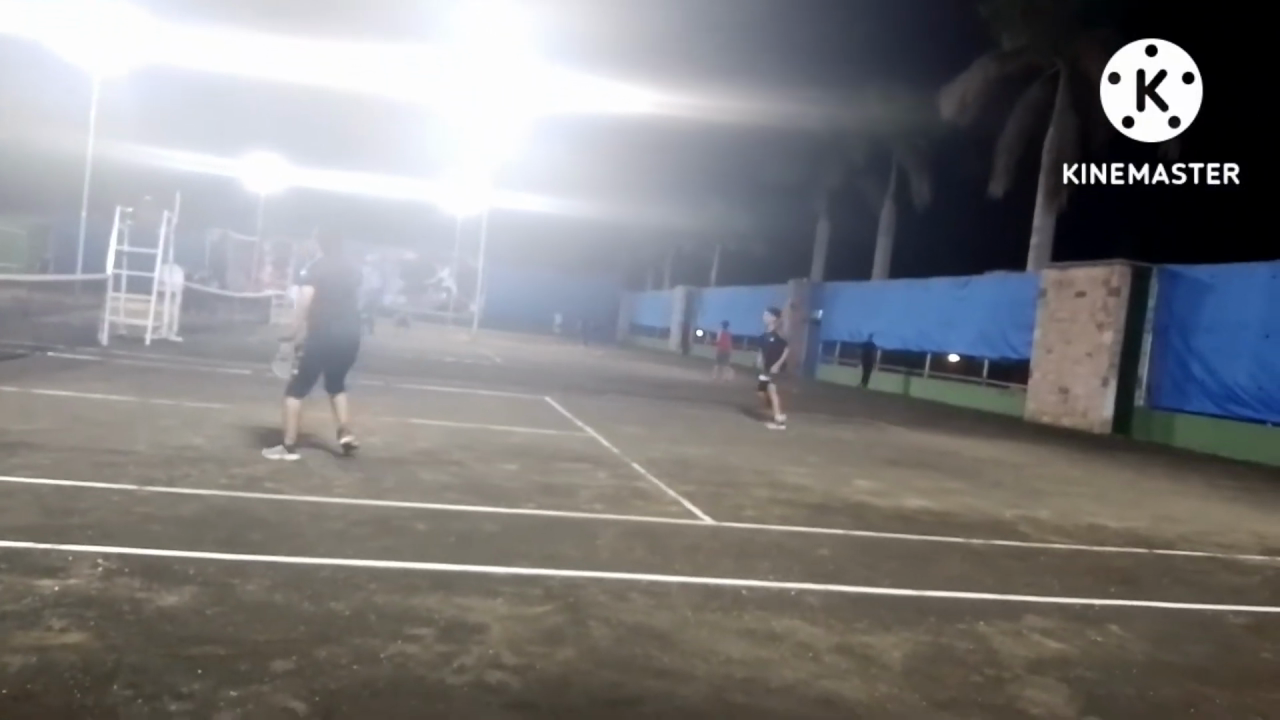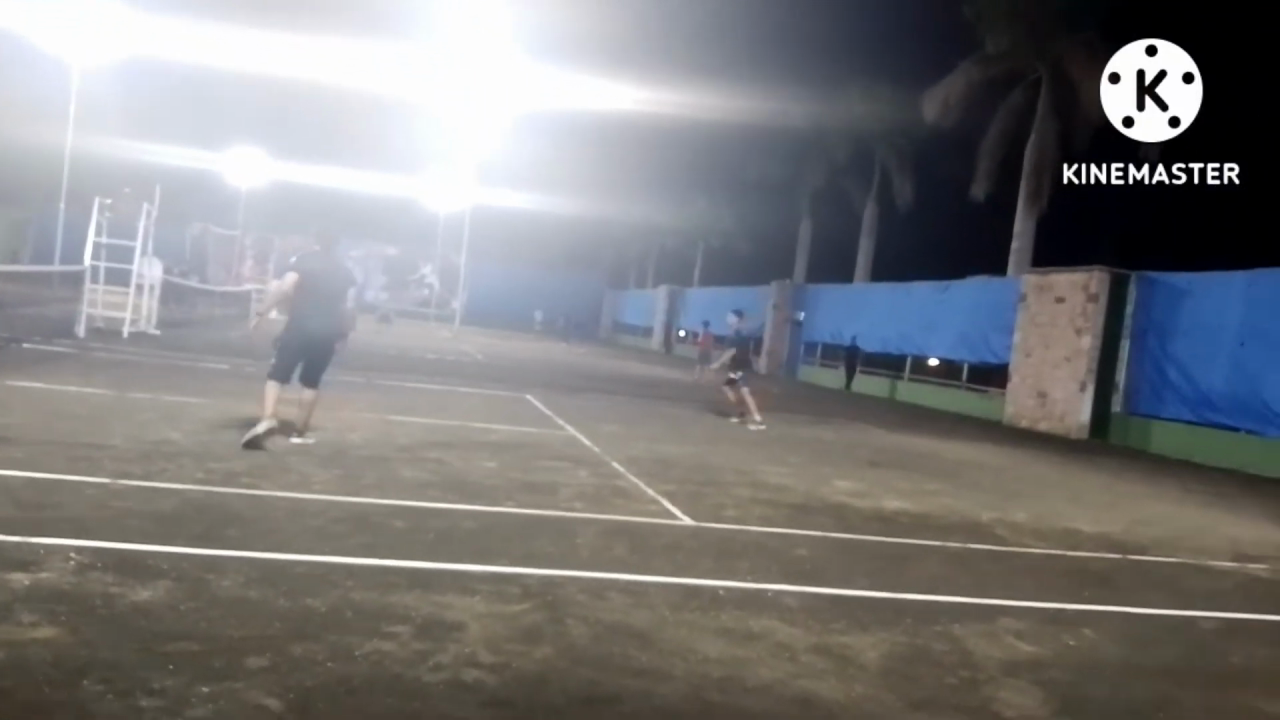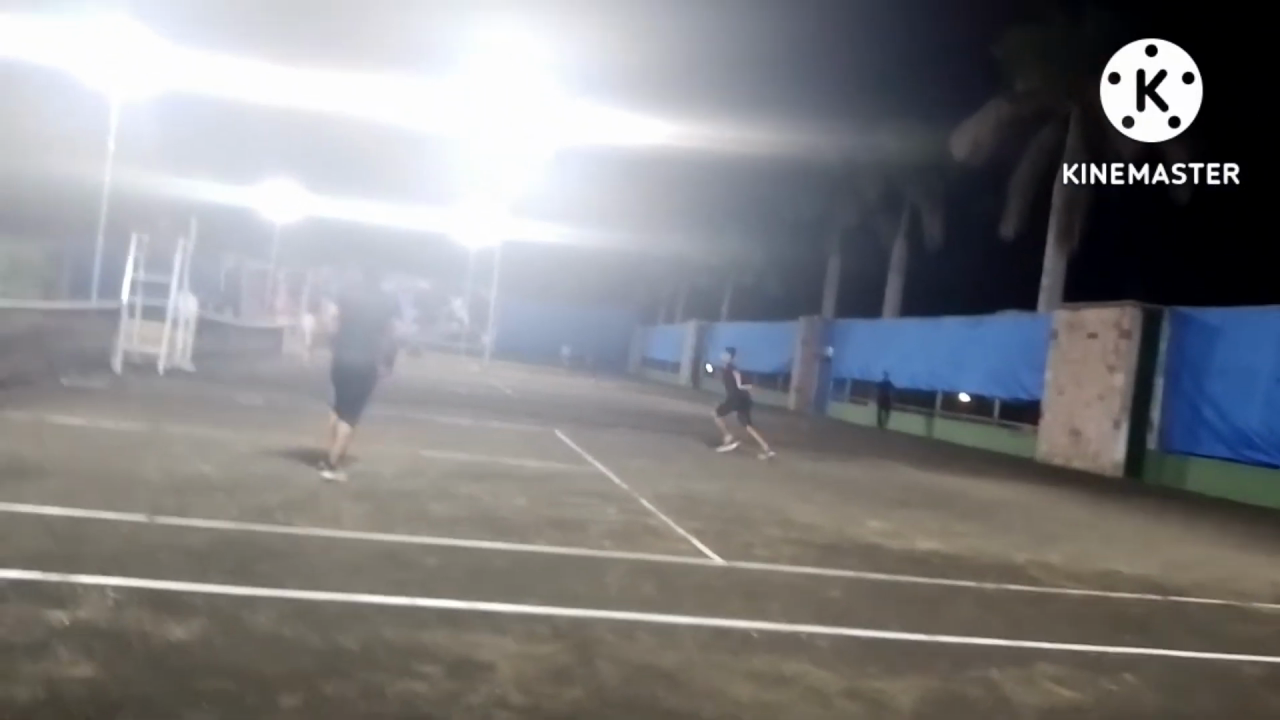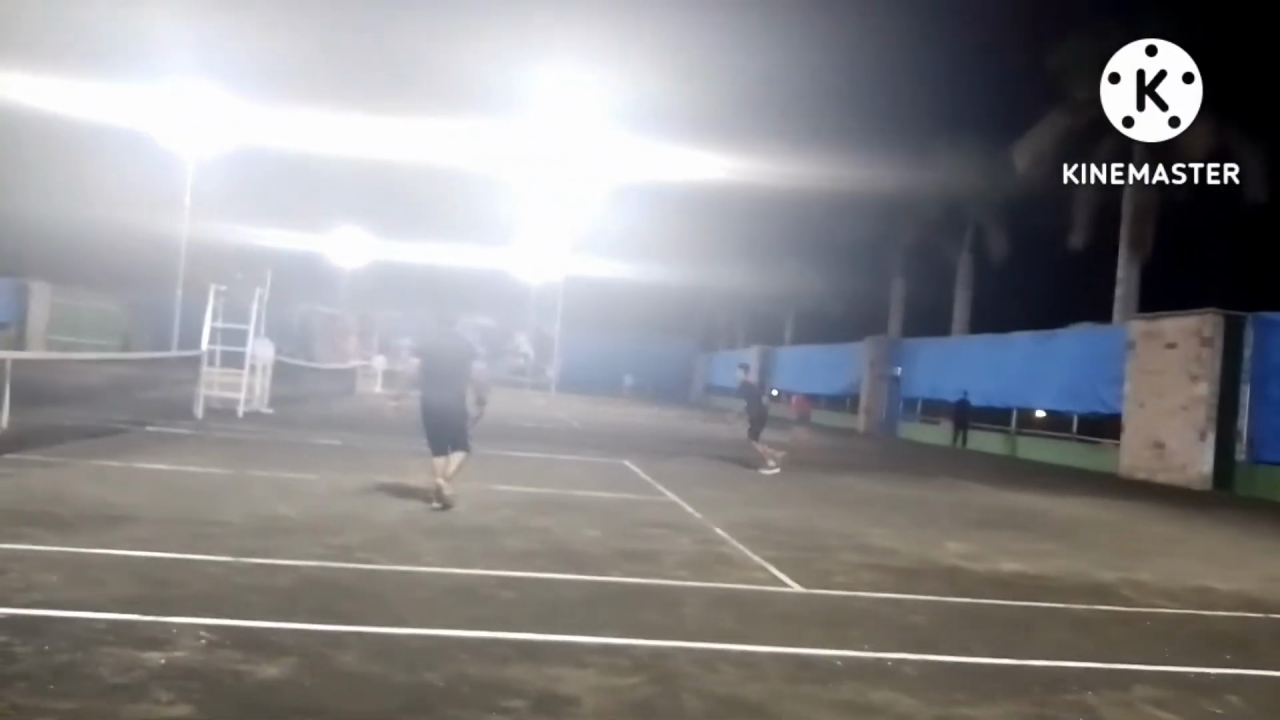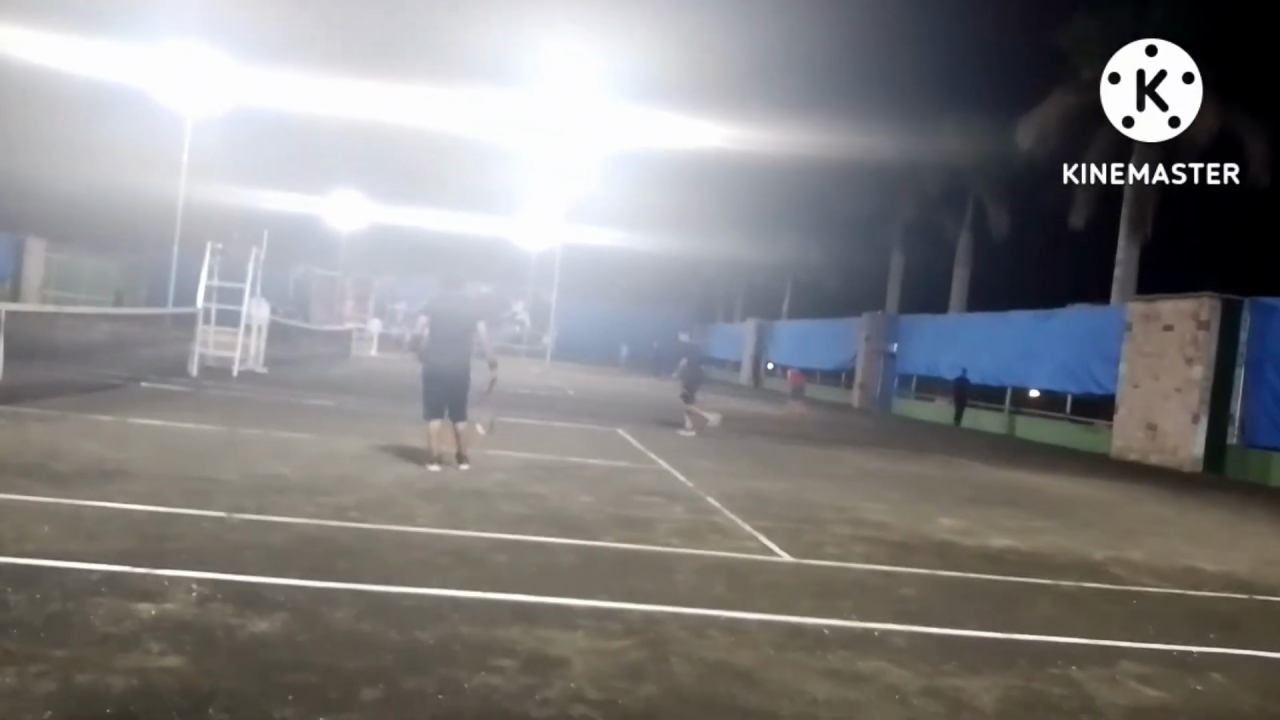
dt=0.3s
person 1, frame 1
left shoulder: (315, 269)
right shoulder: (353, 270)
left elbow: (304, 305)
left wrist: (292, 338)
left hip: (321, 337)
right hip: (350, 337)
left knee: (295, 390)
right knee: (337, 386)
left ankle: (288, 447)
right ankle: (345, 433)
person 1, frame 2
left shoulder: (303, 261)
right shoulder: (345, 271)
left elbow: (283, 289)
right elbow: (349, 308)
left wrist: (260, 313)
right wrist: (343, 335)
left hip: (299, 328)
right hip: (327, 335)
left knee: (276, 377)
right knee: (311, 382)
left ankle: (267, 420)
right ankle: (300, 431)
person 1, frame 3
left shoulder: (347, 294)
right shoulder: (388, 302)
left elbow: (331, 322)
right elbow: (388, 335)
right wrist: (386, 360)
left hip: (342, 359)
right hip: (366, 363)
left knee: (340, 407)
right knee: (350, 414)
left ankle: (330, 456)
right ankle: (332, 464)
person 1, frame 4
left shoulder: (426, 343)
right shoulder: (465, 345)
left elbow: (414, 373)
right elbow: (476, 376)
right wrist: (480, 401)
left hip: (430, 403)
right hip: (455, 404)
left knee: (438, 449)
right knee: (461, 449)
left ankle: (440, 493)
right ankle: (445, 479)
person 1, frame 5
left shoulder: (434, 305)
right shoulder: (472, 307)
left elbow: (420, 330)
right elbow: (483, 338)
left wrist: (422, 354)
right wrist: (492, 363)
left hip: (435, 365)
right hip: (460, 367)
left knee: (434, 413)
right knee: (459, 414)
left ankle: (434, 459)
right ankle: (463, 458)
